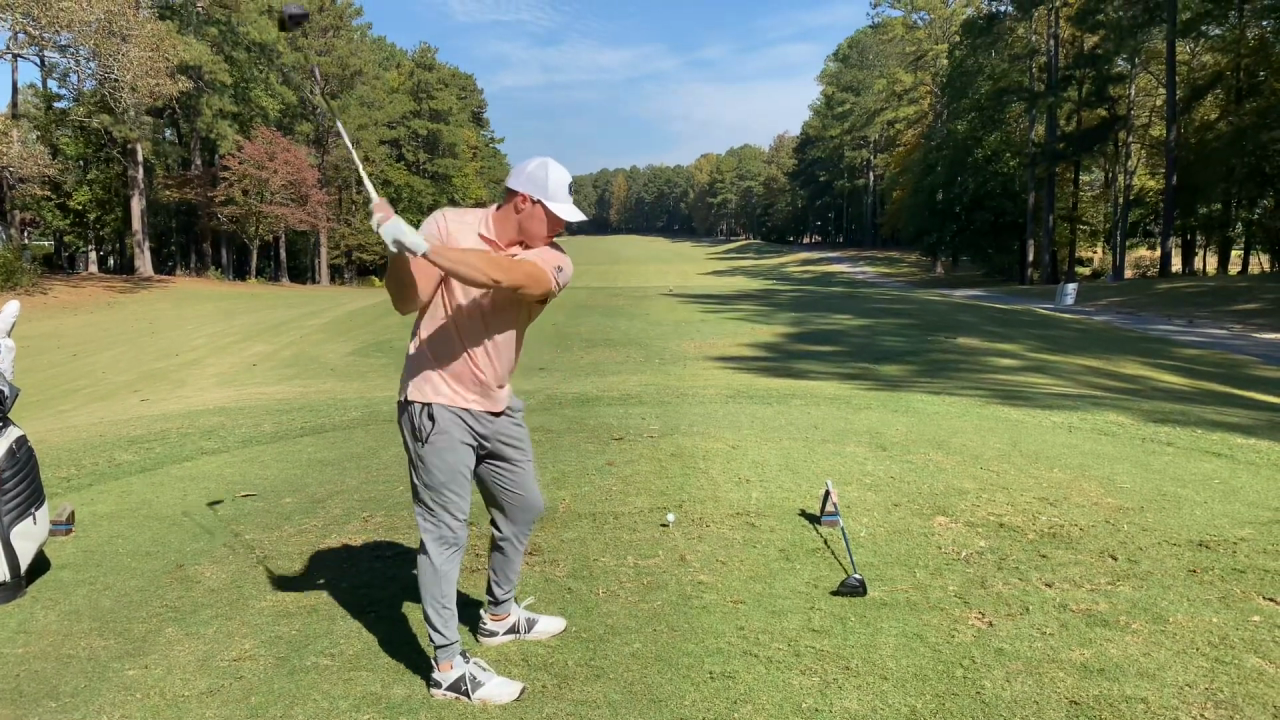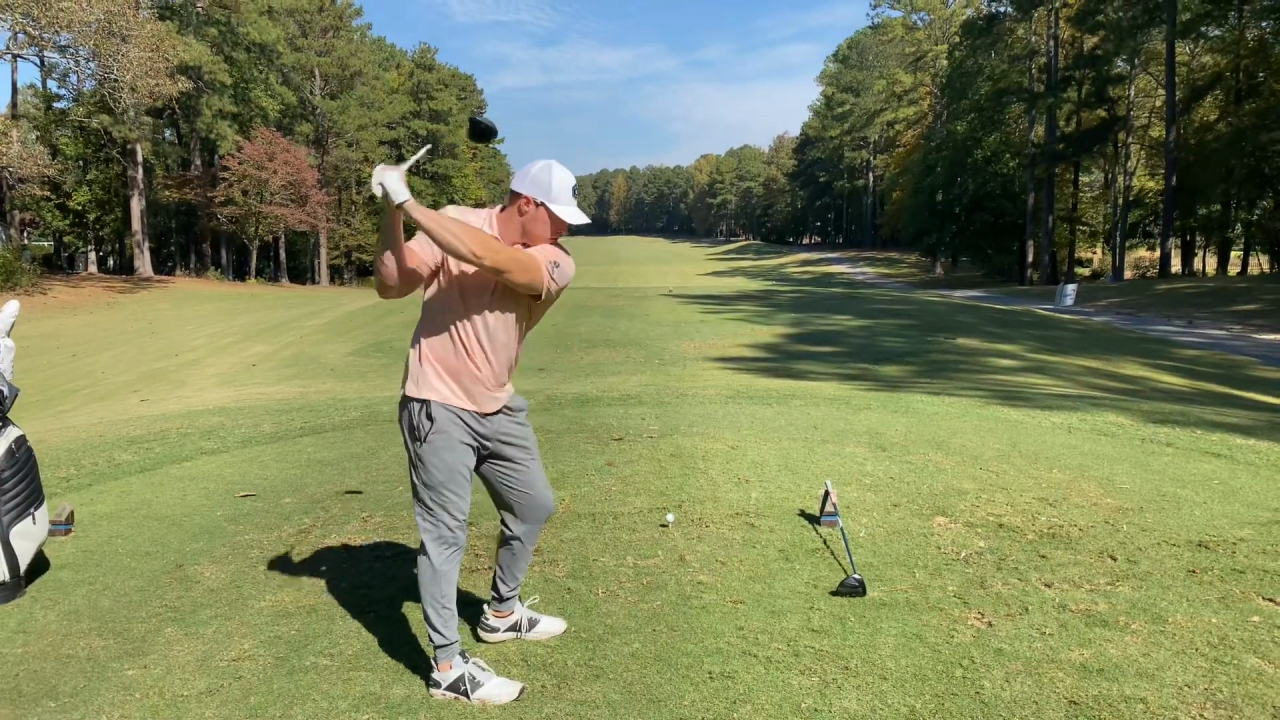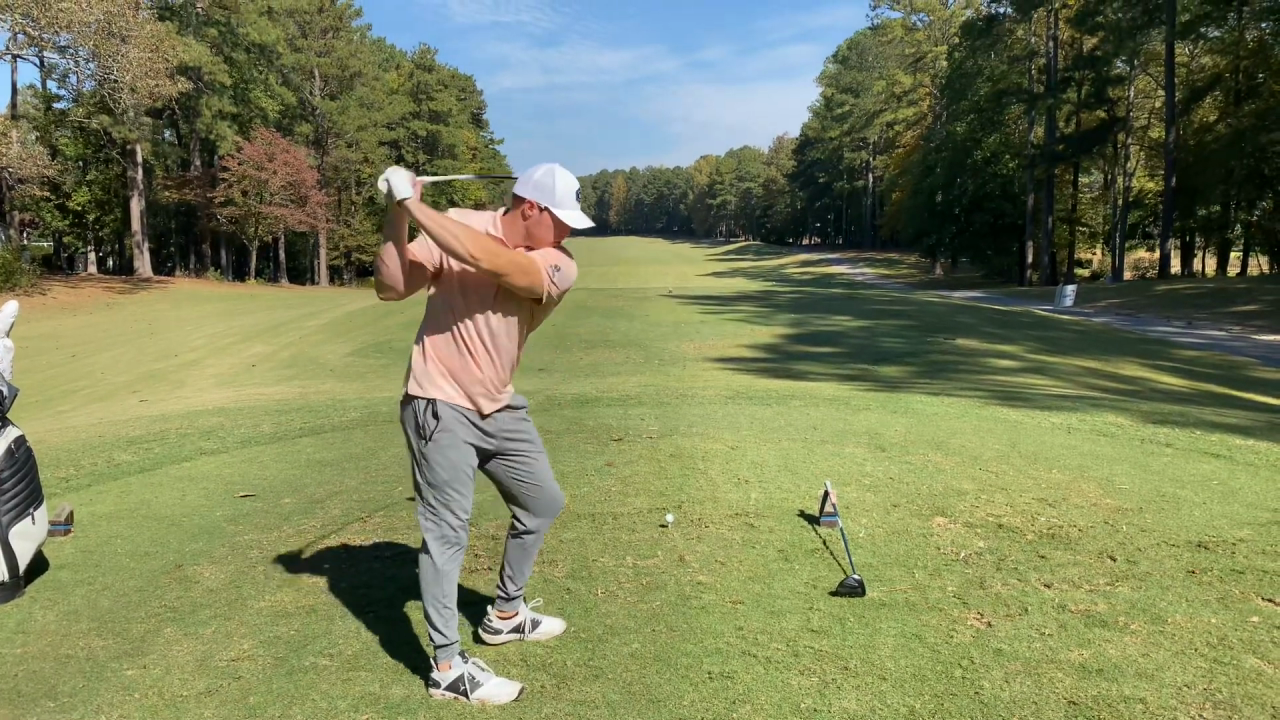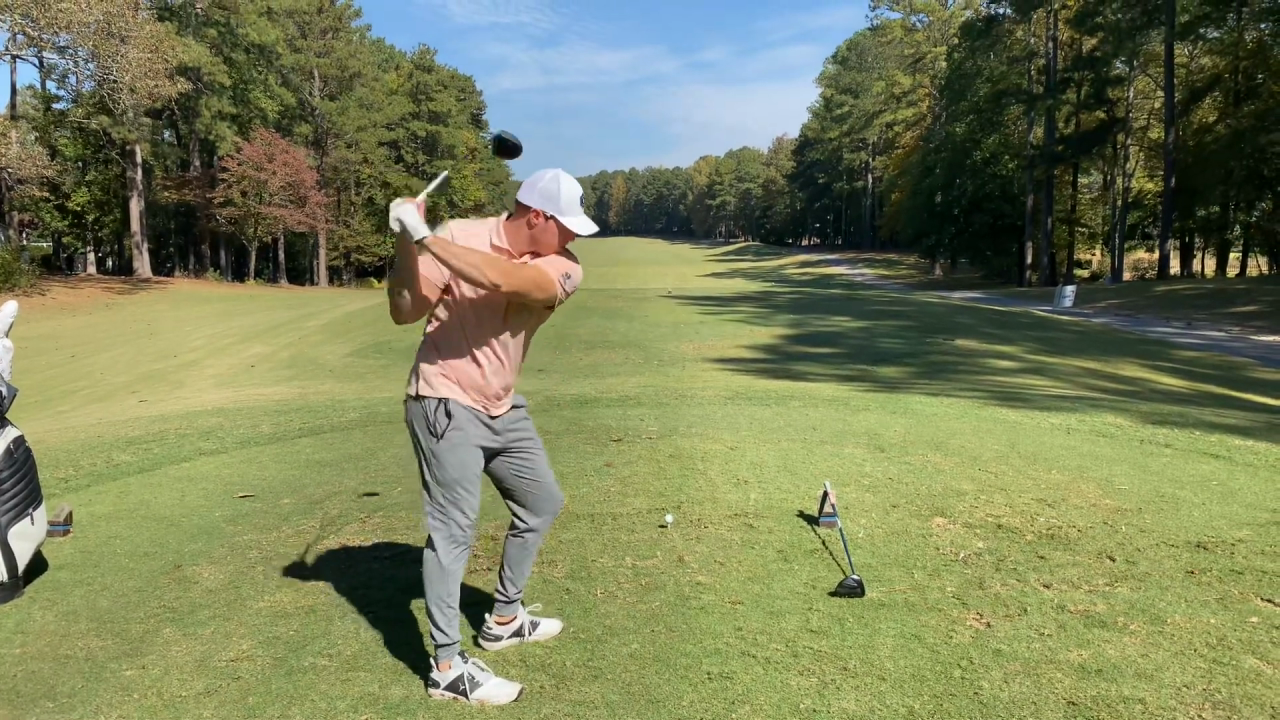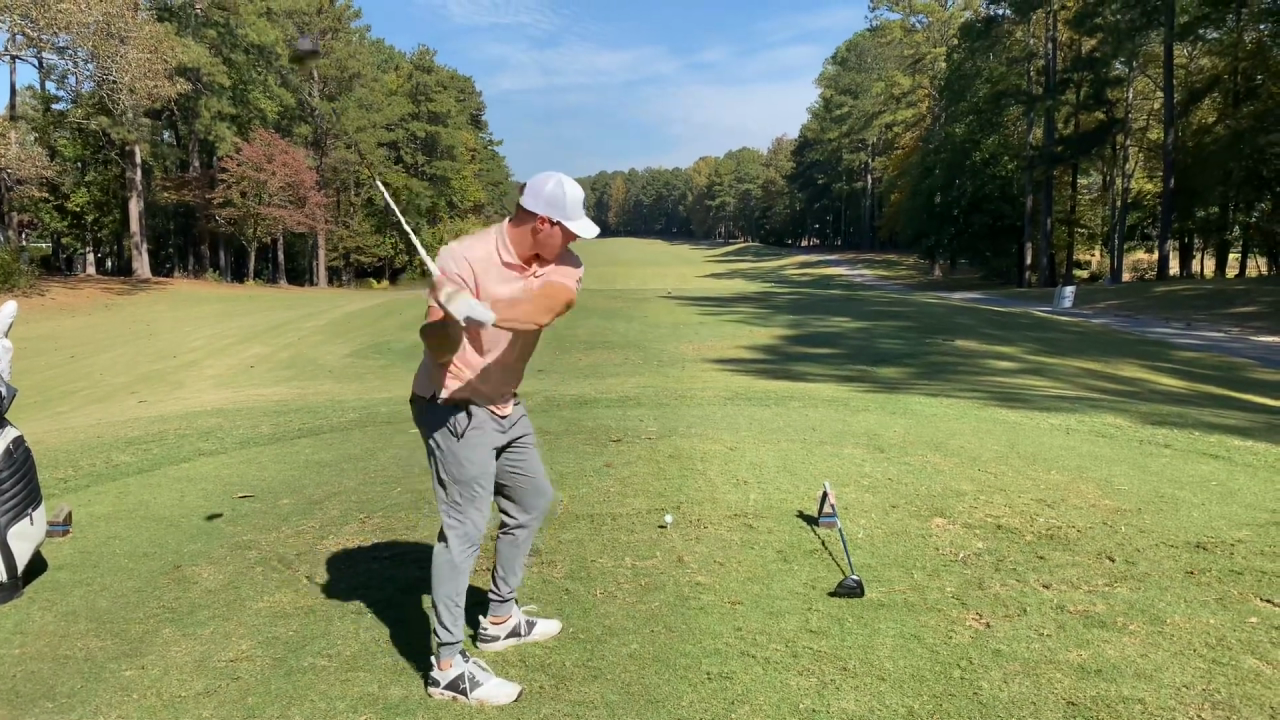
dt=0.1s
person 1, frame 1
left shoulder: (553, 263)
right shoulder: (447, 224)
left elbow: (501, 275)
right elbow: (409, 298)
left wrist: (422, 245)
right wrist: (398, 246)
left hip: (497, 408)
right hip: (433, 405)
left knee: (524, 509)
right knee: (444, 531)
left ankle: (500, 614)
right ankle: (448, 666)
person 1, frame 2
left shoulder: (556, 265)
right shoulder: (453, 221)
left elbow: (488, 256)
right elbow: (391, 285)
left wrist: (411, 206)
right wrist: (391, 214)
left hip: (499, 408)
right hip: (437, 406)
left knee: (532, 508)
right knee: (445, 531)
left ankle: (503, 611)
right ankle: (448, 666)
person 1, frame 3
left shoulder: (558, 267)
right shoulder: (458, 223)
left elbow: (488, 259)
right elbow: (391, 288)
left wrist: (416, 204)
right wrist: (396, 214)
left hip: (501, 407)
right hip: (439, 405)
left knee: (543, 502)
right knee: (447, 531)
left ankle: (506, 613)
right ankle: (448, 665)
person 1, frame 4
left shoulder: (563, 270)
right shoulder: (458, 237)
left elbow: (507, 281)
right elbow: (404, 311)
left wrist: (423, 236)
right wrist: (409, 245)
left hip: (503, 407)
right hip: (443, 406)
left knee: (541, 502)
right knee: (452, 528)
left ankle: (505, 614)
right ankle: (447, 664)
person 1, frame 5
left shoulder: (563, 267)
right shoulder: (464, 258)
left elbow: (544, 306)
right elbow: (437, 341)
left wrist: (490, 315)
right wrist: (453, 319)
left hip: (502, 406)
right hip: (453, 406)
left knee: (530, 504)
right knee: (466, 525)
left ankle: (501, 617)
right ankle: (450, 664)
